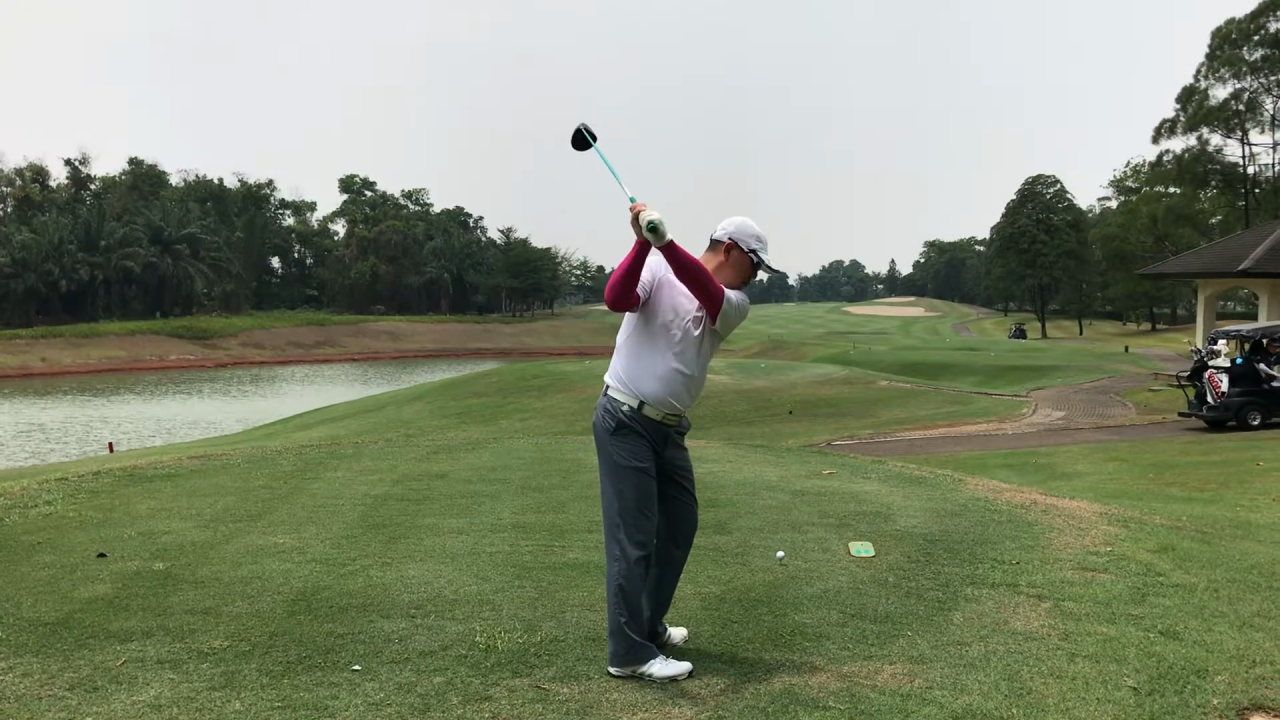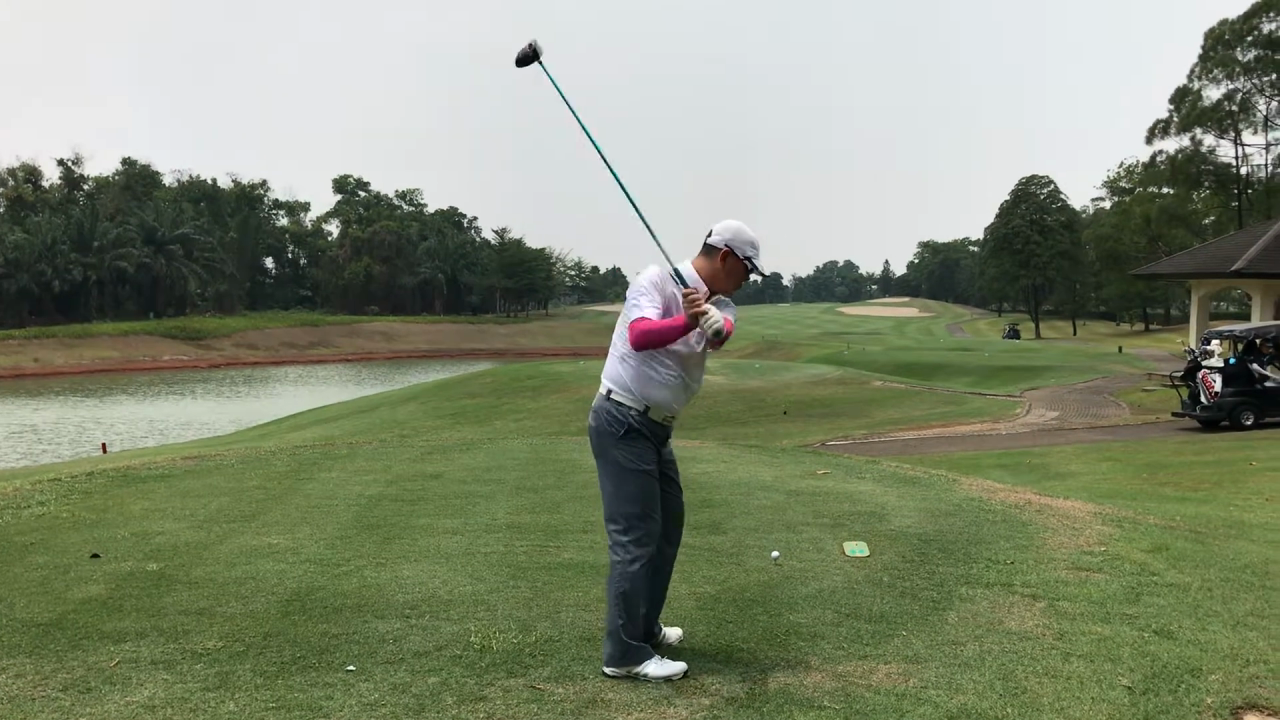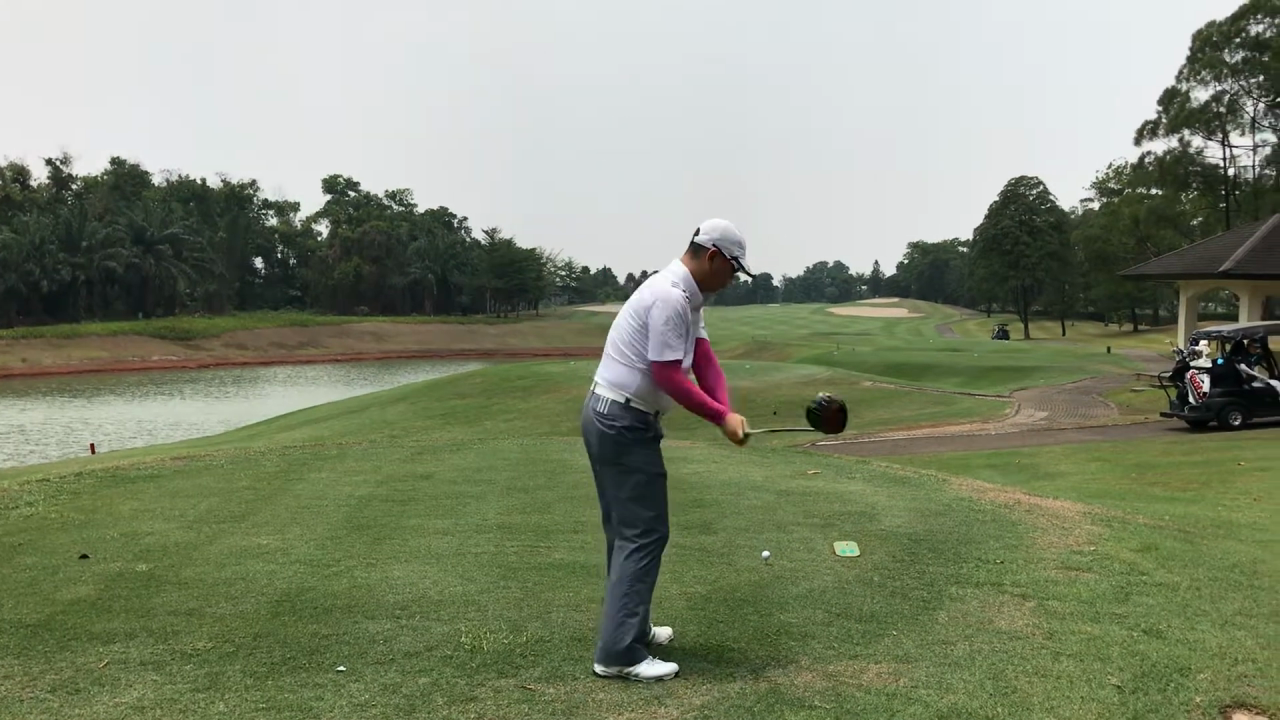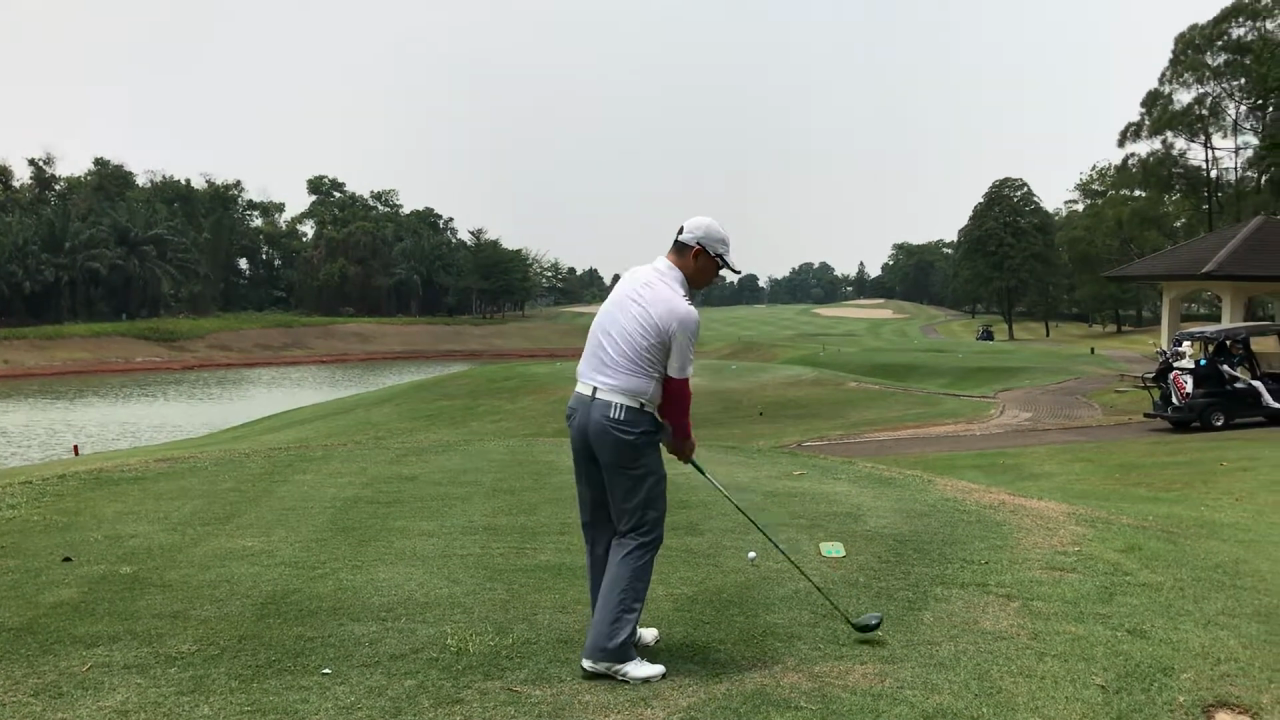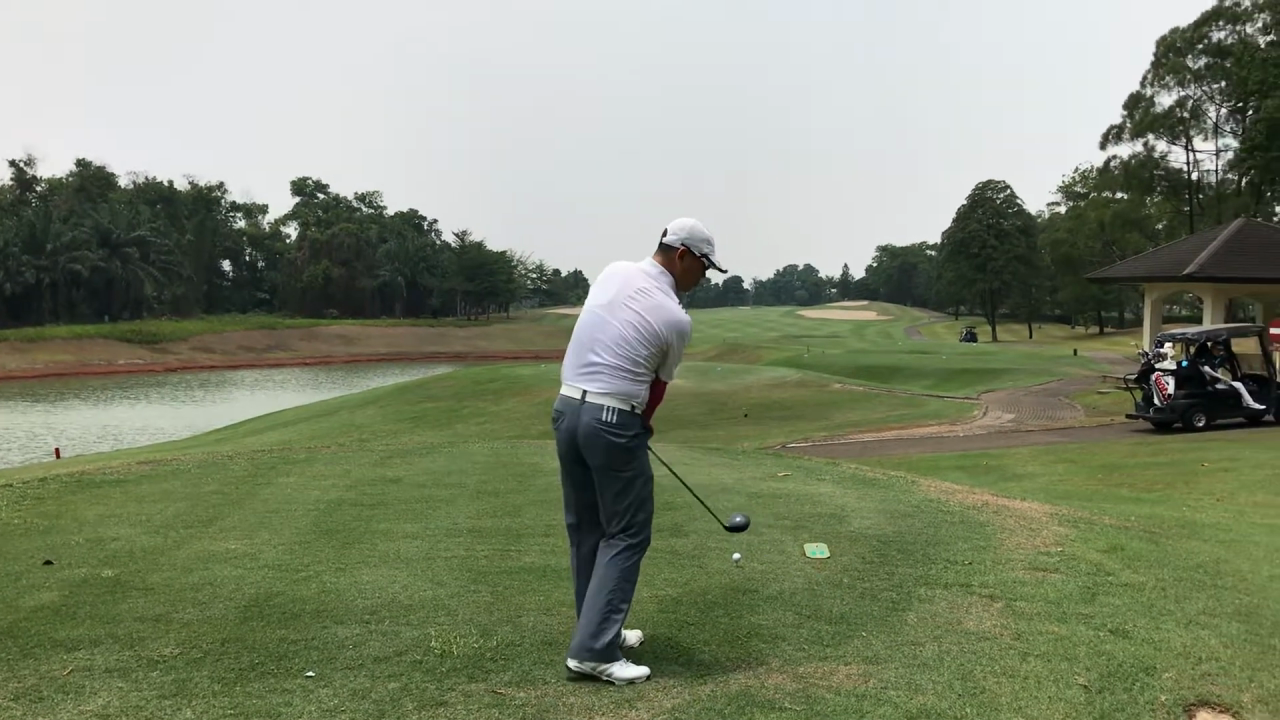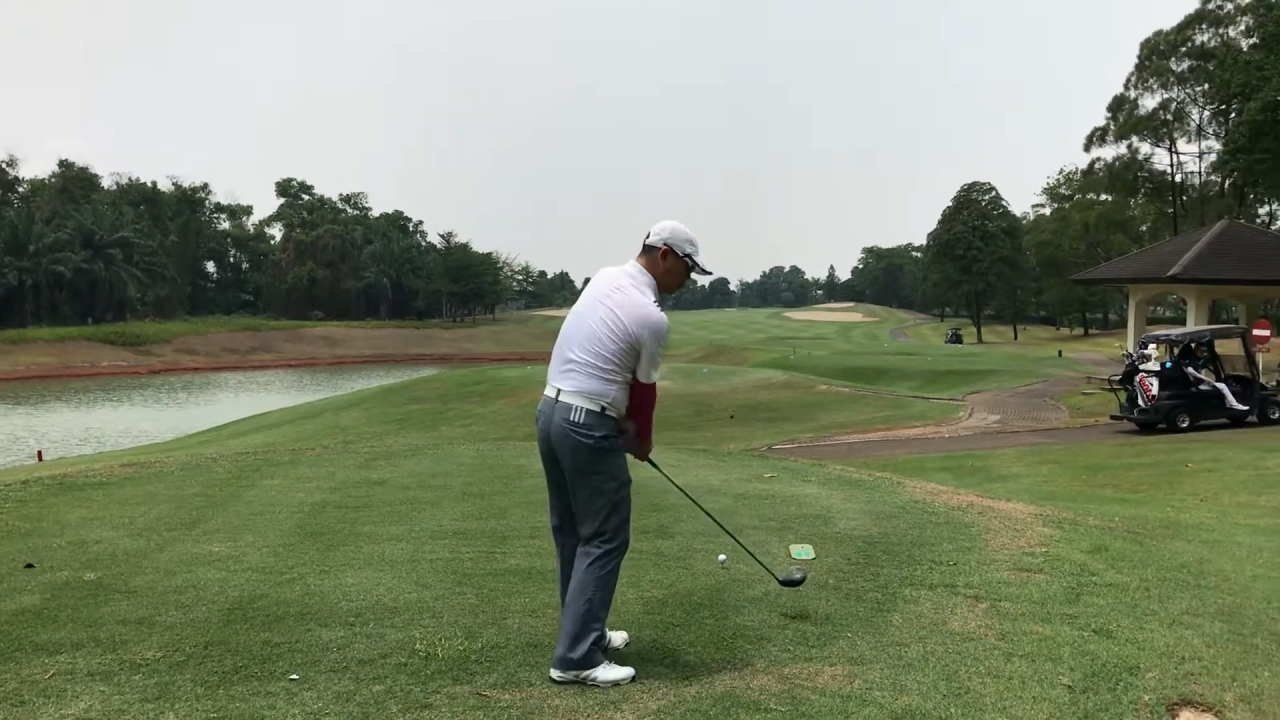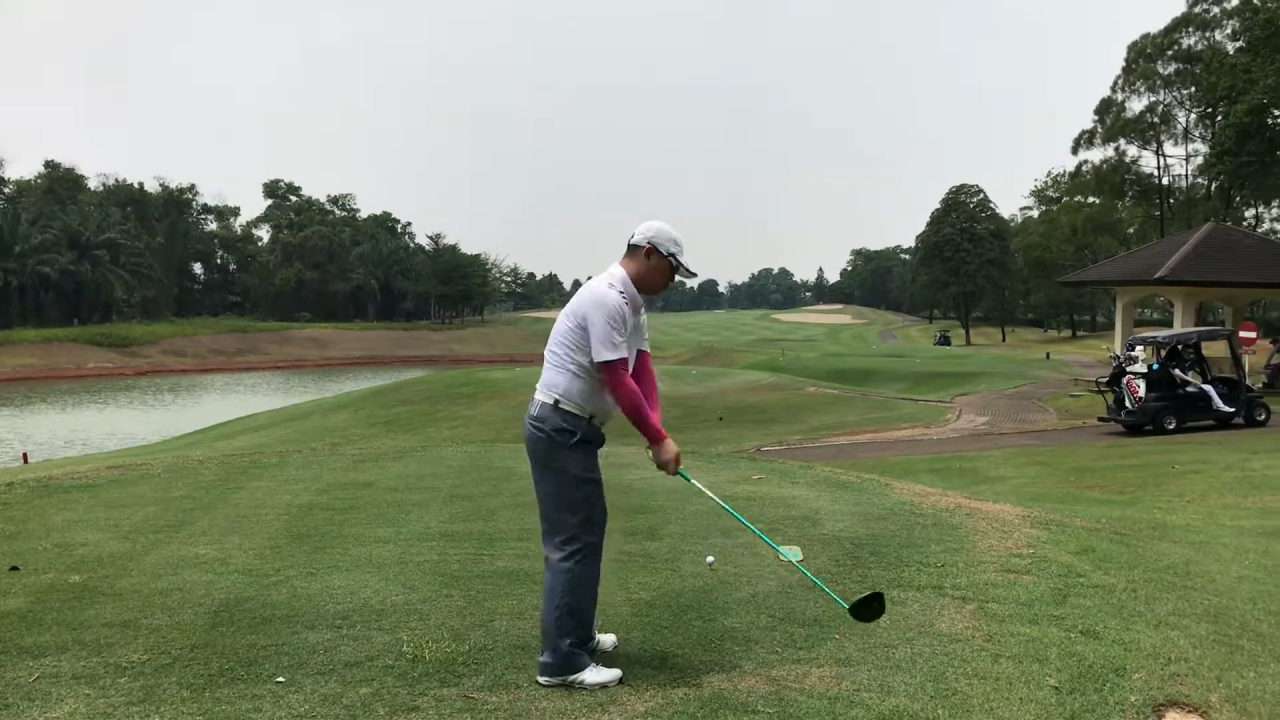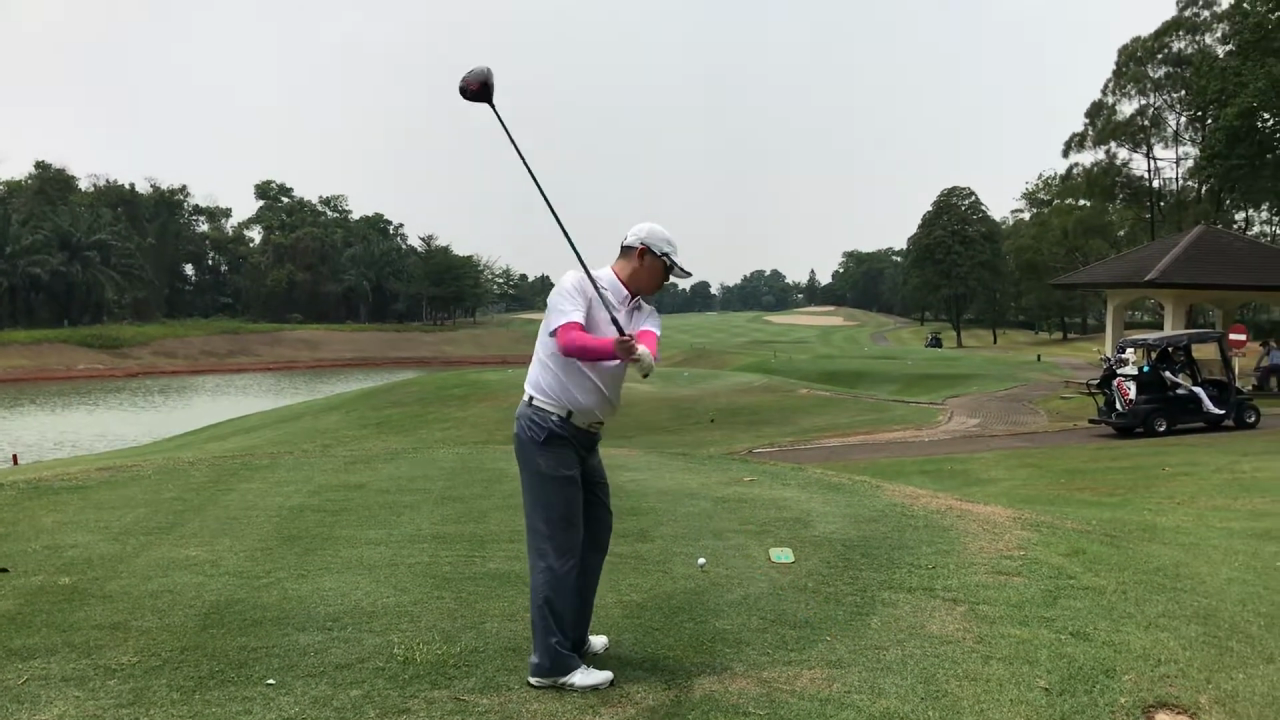
dt=0.2s
person 1, frame 1
left shoulder: (734, 303)
right shoulder: (656, 270)
left elbow: (705, 289)
right elbow: (615, 299)
left wrist: (666, 243)
right wrist: (643, 244)
left hip: (668, 427)
right hip: (624, 421)
left knee: (679, 527)
right knee: (633, 536)
left ankle: (646, 626)
right ankle: (629, 652)
person 1, frame 2
left shoulder: (720, 301)
right shoulder: (657, 281)
left elbow: (722, 329)
right elbow: (640, 337)
left wrist: (712, 323)
right wrist: (687, 320)
left hip: (653, 427)
right hip: (623, 423)
left knee: (665, 528)
right knee: (635, 536)
left ankle: (642, 627)
right ankle: (625, 652)
person 1, frame 3
left shoulder: (692, 298)
right shoulder: (668, 295)
left elbow: (704, 358)
right elbow: (670, 379)
left wrist: (727, 410)
right wrist: (721, 418)
left hip: (612, 418)
right hip: (624, 424)
left knee: (629, 529)
right knee: (643, 534)
left ankle: (629, 627)
right ankle: (618, 652)
person 1, frame 4
left shoulder: (637, 276)
right shoulder: (681, 312)
right elbow: (676, 389)
left wrist: (671, 427)
right wrist: (681, 436)
left hip: (584, 410)
right hip: (625, 424)
left knee: (604, 530)
right knee: (639, 534)
left ankle: (612, 626)
right ankle: (607, 649)
person 1, frame 5
left shoulder: (613, 273)
right shoulder: (676, 320)
right elbow: (657, 387)
right wrist: (639, 423)
left hip: (568, 411)
right hip: (613, 424)
left knee: (587, 530)
right knee: (626, 536)
left ankle: (598, 629)
right ankle: (593, 648)
person 1, frame 6
left shoulder: (605, 279)
right shoulder: (652, 319)
right elbow: (643, 392)
left wrist: (622, 423)
right wrist: (641, 437)
left hip: (552, 413)
right hip: (589, 426)
left knee: (573, 533)
right knee: (604, 540)
left ankle: (582, 631)
right ankle: (574, 657)
person 1, frame 7
left shoulder: (628, 304)
right shoulder: (607, 299)
left elbow: (643, 373)
right elbow: (618, 384)
left wrist: (658, 429)
right wrist: (657, 441)
left hip: (556, 423)
right hip: (562, 428)
left knee: (577, 533)
right knee: (574, 541)
left ankle: (575, 635)
right ankle: (560, 661)
person 1, frame 8
left shoulder: (645, 312)
right shoulder: (577, 284)
left elbow: (648, 347)
right elbow: (570, 343)
left wrist: (640, 352)
right wrist: (617, 346)
left hip: (580, 435)
right hip: (547, 429)
left knee: (592, 535)
right knee: (557, 543)
left ankle: (570, 637)
right ankle: (551, 662)
